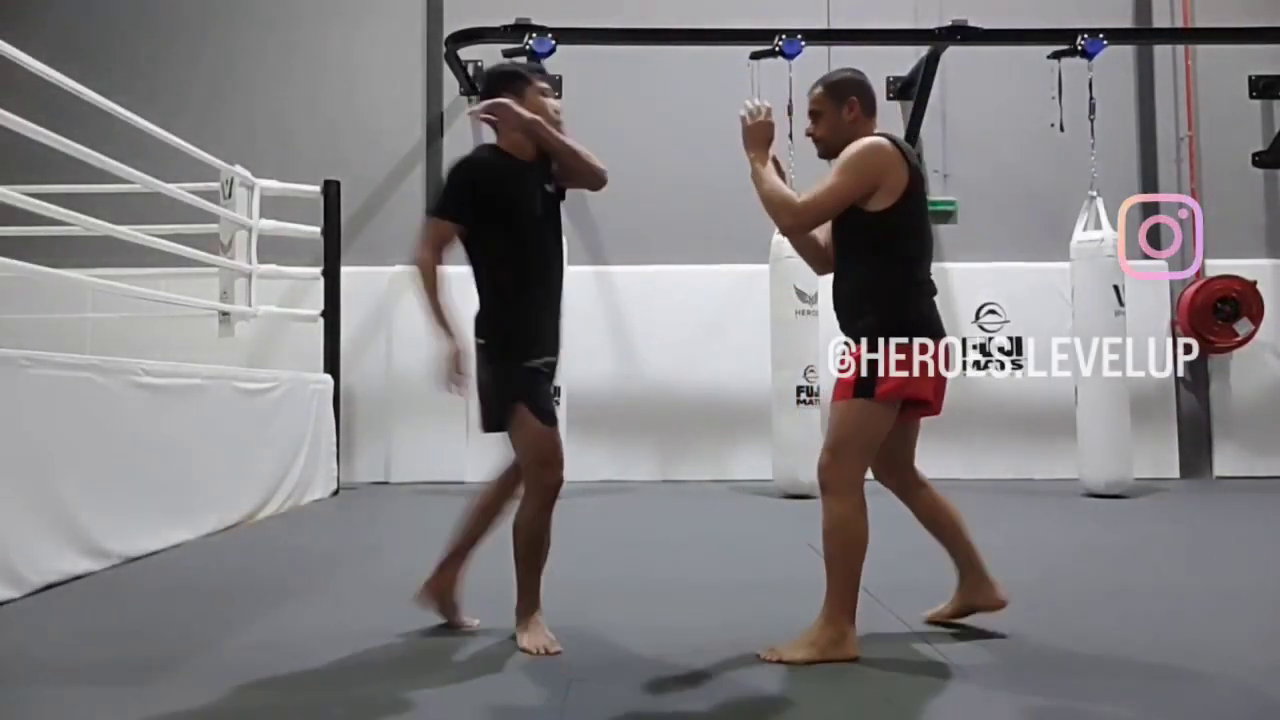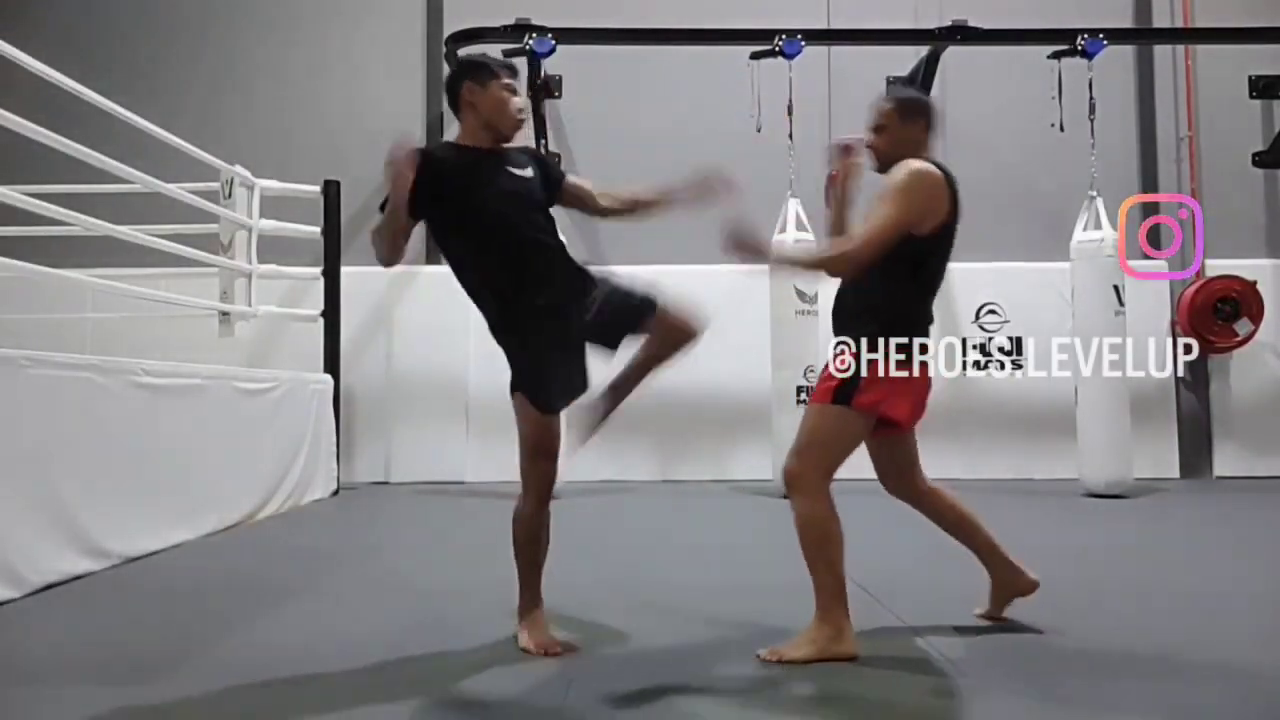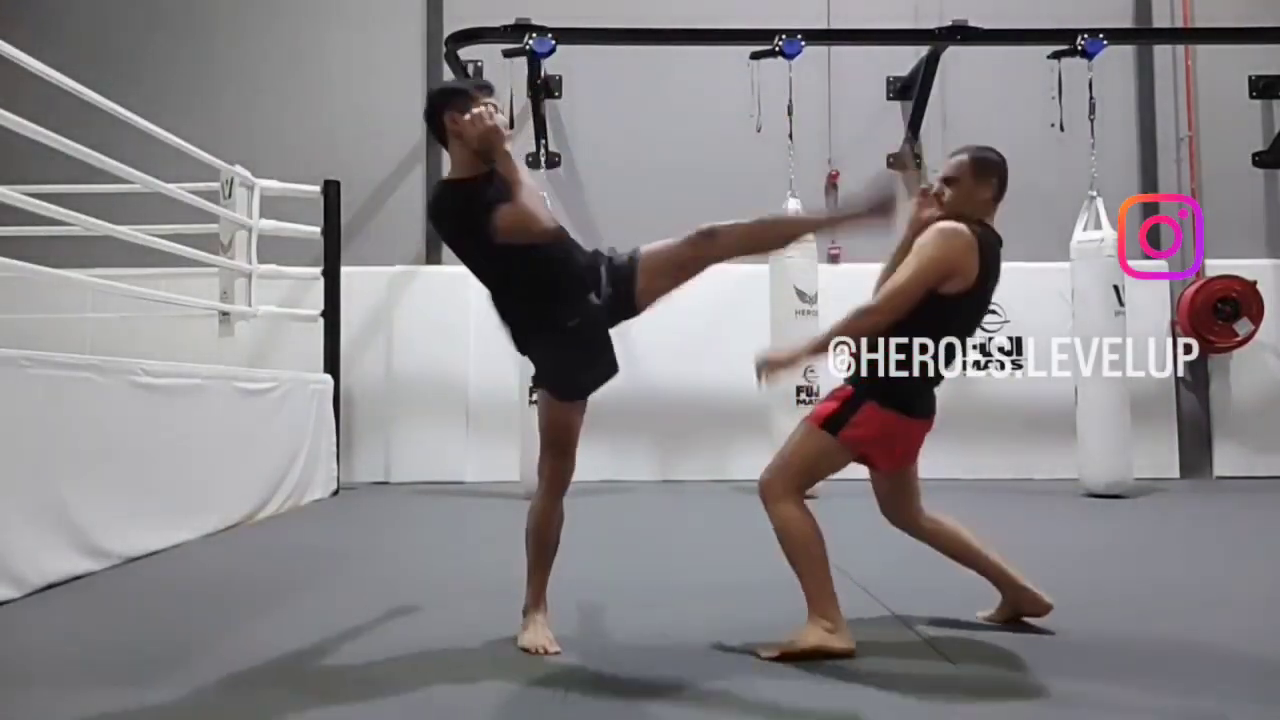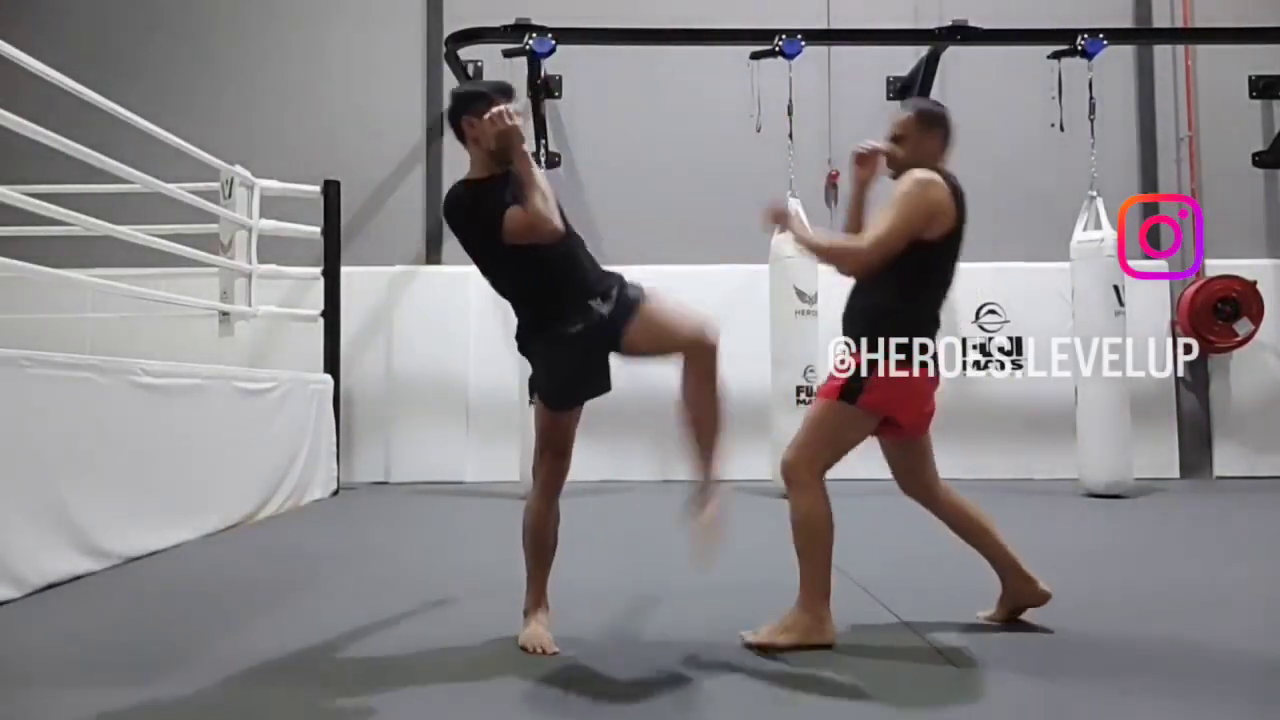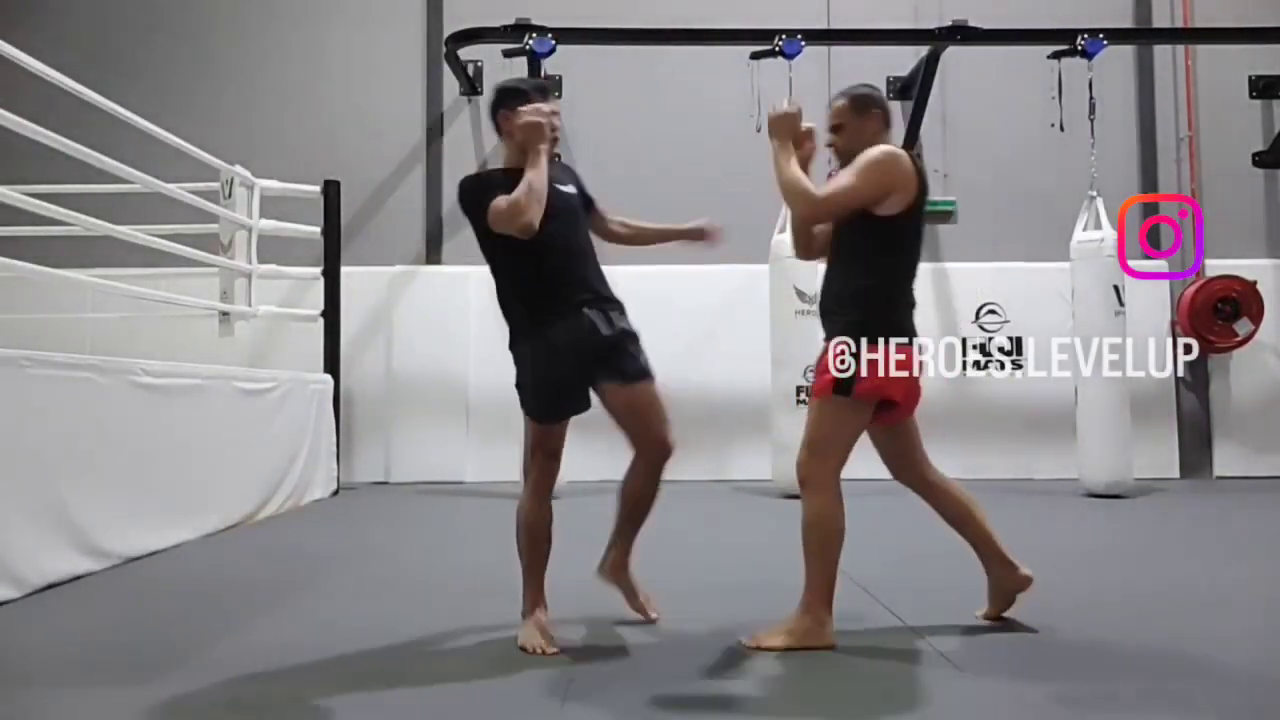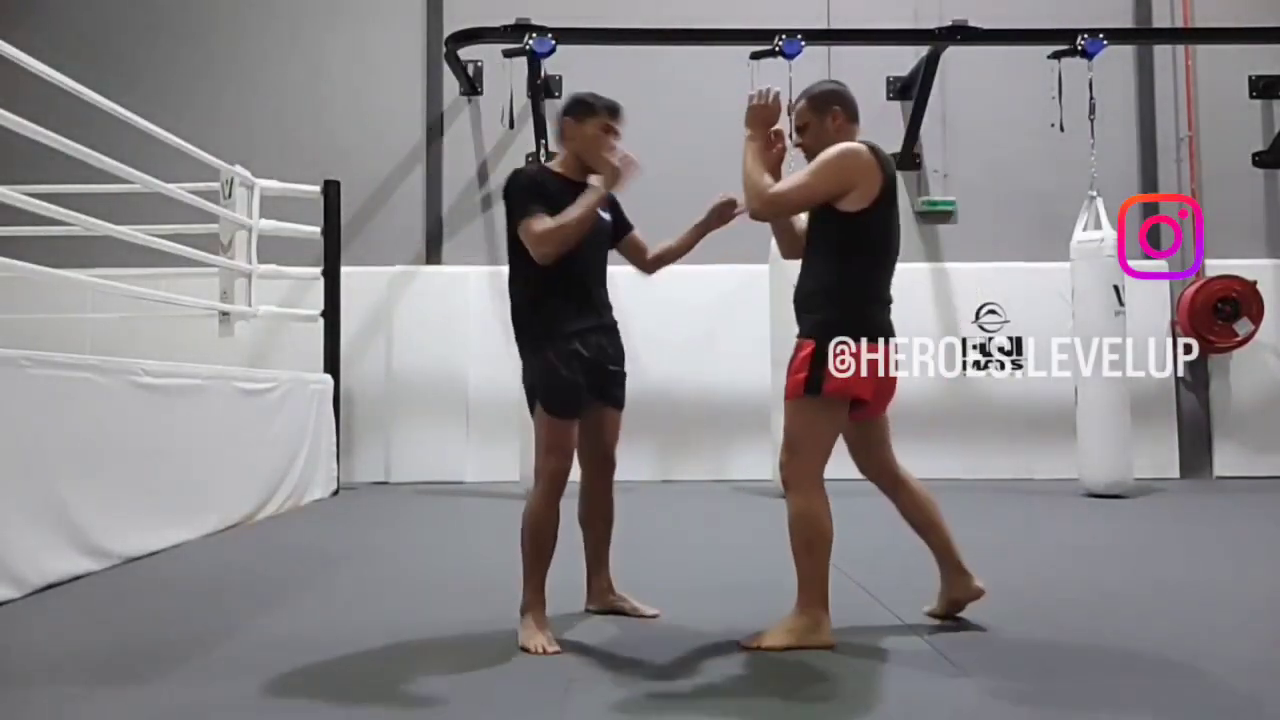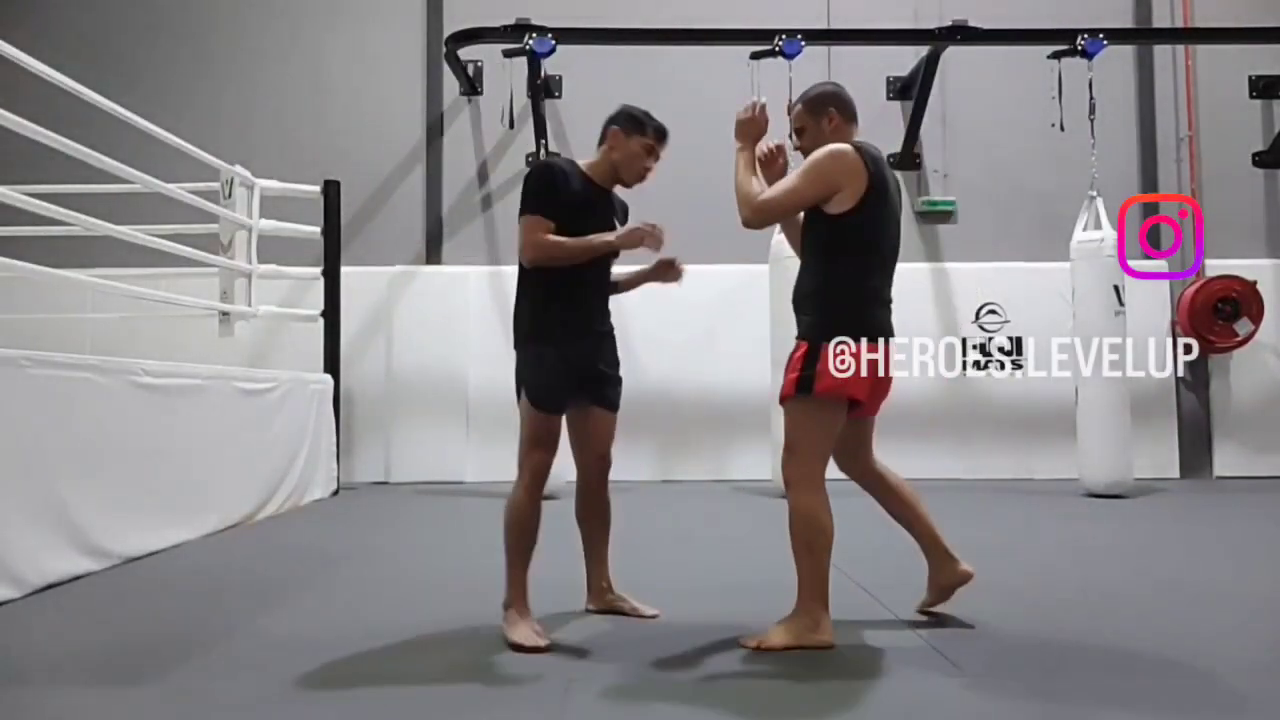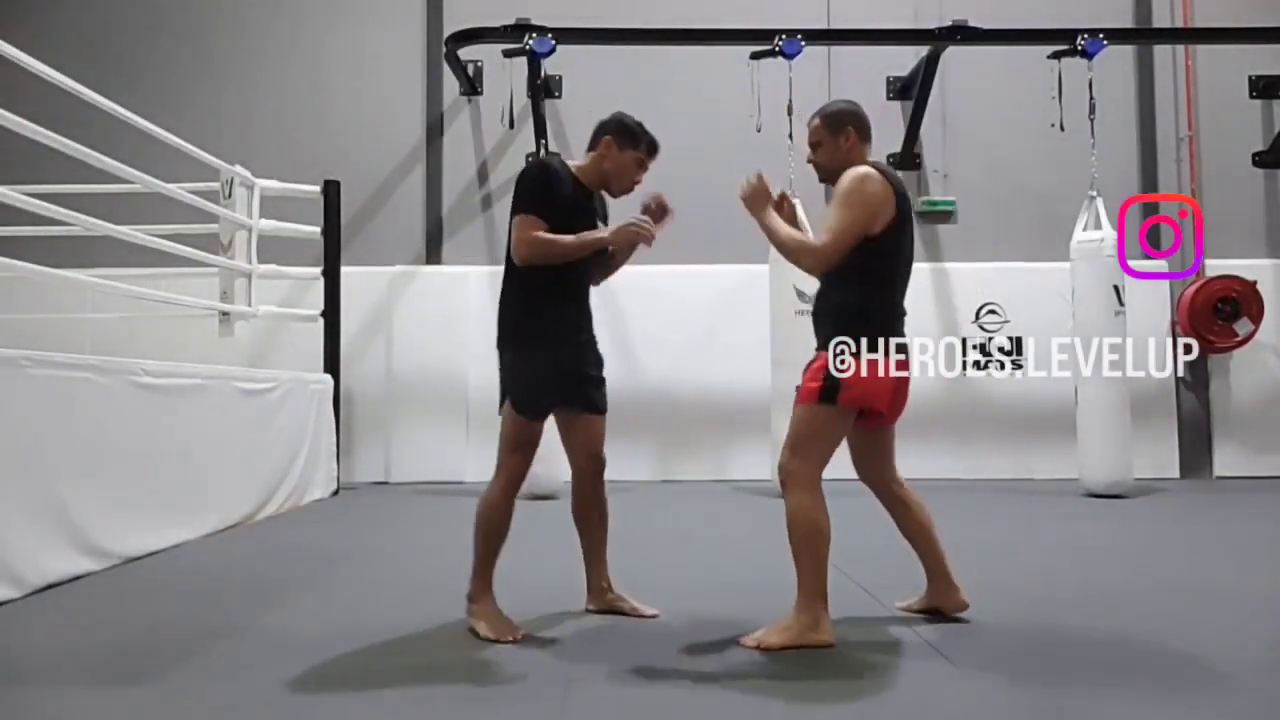
dt=0.2s
person 1, frame 1
left shoulder: (539, 161)
right shoulder: (477, 170)
left elbow: (597, 177)
right elbow: (427, 253)
left wrist: (540, 130)
right wrist: (447, 336)
left hip: (536, 342)
right hip: (513, 347)
left knee: (522, 473)
right knee: (546, 475)
left ankle: (442, 583)
right ankle: (528, 613)
person 1, frame 2
left shoulder: (527, 160)
right shoulder: (432, 168)
left elbow: (605, 204)
right elbow: (388, 255)
left wrist: (678, 195)
right wrist: (398, 193)
left hip: (580, 294)
right hip: (531, 333)
left knee: (681, 328)
right knee: (539, 477)
left ankle: (611, 398)
right ankle: (530, 610)
person 1, frame 3
left shoulder: (496, 175)
right shoulder: (451, 202)
right elbow: (542, 229)
right wrist: (503, 155)
left hip: (598, 282)
right hip: (557, 331)
left knee: (707, 242)
right knee: (554, 477)
left ankle: (844, 220)
right ankle: (535, 610)
person 1, frame 4
left shoulder: (512, 174)
right shoulder: (465, 202)
right elbow: (546, 228)
right wrist: (522, 157)
left hip: (606, 297)
right hip: (557, 334)
left knee: (698, 339)
right knee: (549, 477)
left ankle: (707, 482)
right ankle: (536, 608)
person 1, frame 5
left shoulder: (565, 174)
right shoulder: (479, 188)
left elbow: (609, 227)
right elbow: (523, 222)
left wrist: (685, 231)
right wrist: (536, 154)
left hip: (604, 321)
right hip: (544, 340)
left knee: (657, 445)
right knee: (541, 478)
left ankle: (618, 560)
right ankle: (533, 610)
person 1, frame 6
left shoulder: (602, 199)
right shoulder: (526, 183)
left elbow: (646, 261)
right elbow: (544, 247)
left wrist: (707, 224)
right wrist: (600, 187)
left hip: (602, 339)
right hip: (550, 345)
left knee: (601, 470)
right knee: (553, 475)
left ankle: (600, 587)
right ankle: (532, 611)
person 1, frame 7
left shoulder: (614, 208)
right shoulder: (551, 177)
right elbow: (532, 252)
left wrist: (649, 273)
right wrist: (617, 241)
left hip: (596, 343)
right hip: (546, 344)
left knee: (596, 470)
right knee: (534, 473)
left ankle: (599, 587)
right ankle: (515, 605)
person 1, frame 8
left shoulder: (597, 203)
right shoulder: (544, 175)
right elbow: (525, 251)
left wrist: (634, 235)
right wrist: (605, 238)
left hip: (578, 345)
right hip: (529, 345)
left knee: (591, 467)
right knee: (512, 472)
left ankle: (599, 588)
right ankle: (480, 597)
person 2, frame 1
left shoulder: (871, 152)
right shoulder: (874, 169)
left elbow: (795, 217)
right elbow: (824, 260)
left wrist: (758, 157)
right wrist: (774, 177)
left hip: (890, 342)
right hip: (905, 341)
left knee: (838, 475)
right knee: (897, 472)
left ankle: (836, 631)
right ankle: (976, 584)
person 2, frame 2
left shoulder: (919, 178)
right shoulder: (909, 187)
left elbow: (853, 255)
right elbow: (848, 262)
left wrist: (771, 253)
right wrist: (839, 196)
left hip: (876, 354)
right hip: (892, 355)
left knee: (803, 475)
right knee: (905, 480)
left ankle: (833, 628)
right ankle: (1007, 574)
person 2, frame 3
left shoulder: (950, 237)
right shoulder: (981, 248)
left elbow: (880, 311)
right elbow: (888, 296)
left wrist: (802, 351)
right wrist: (916, 227)
left hip: (879, 396)
right hip: (903, 400)
left knee: (778, 487)
right knee: (907, 514)
left ankle: (826, 625)
right ankle: (1019, 593)
person 2, frame 4
left shoulder: (922, 184)
right shoulder: (925, 192)
left elbow: (860, 257)
right elbow: (865, 262)
left wrist: (795, 226)
right wrist: (861, 188)
left hip: (885, 357)
right hip: (902, 363)
left knee: (801, 468)
right knee: (923, 484)
left ankle: (811, 616)
right ankle: (1019, 582)
person 2, frame 5
left shoulder: (886, 161)
right shoulder: (870, 181)
left elbow: (811, 204)
right elbow: (808, 246)
left wrist: (783, 151)
right wrist: (800, 165)
left hip: (866, 343)
right hip: (880, 345)
left knee: (816, 471)
right knee: (915, 471)
left ankle: (814, 619)
right ankle: (1003, 571)
person 2, frame 6
left shoulder: (850, 157)
right shoulder: (851, 177)
left elbow: (761, 204)
right elbow: (794, 243)
left wrist: (754, 139)
right wrist: (773, 165)
left hip: (836, 339)
right hip: (862, 339)
left knee: (799, 472)
right knee: (881, 466)
left ankle: (811, 619)
right ankle: (956, 576)
person 2, frame 7
left shoulder: (838, 160)
right shoulder: (874, 171)
left elbow: (753, 214)
left wrist: (745, 149)
right wrist: (779, 182)
left hip: (833, 340)
right hip: (865, 339)
left knee: (801, 472)
right knee: (858, 463)
left ankle: (811, 618)
right ankle: (944, 564)
person 2, frame 8
left shoulder: (862, 181)
right shoulder: (881, 189)
left elbow: (818, 259)
right elbow: (836, 270)
left wrist: (765, 217)
right wrist: (790, 220)
left hip: (855, 351)
right hip: (878, 351)
left knee: (797, 471)
right knee: (880, 475)
left ankle: (811, 616)
right ankle: (943, 588)
